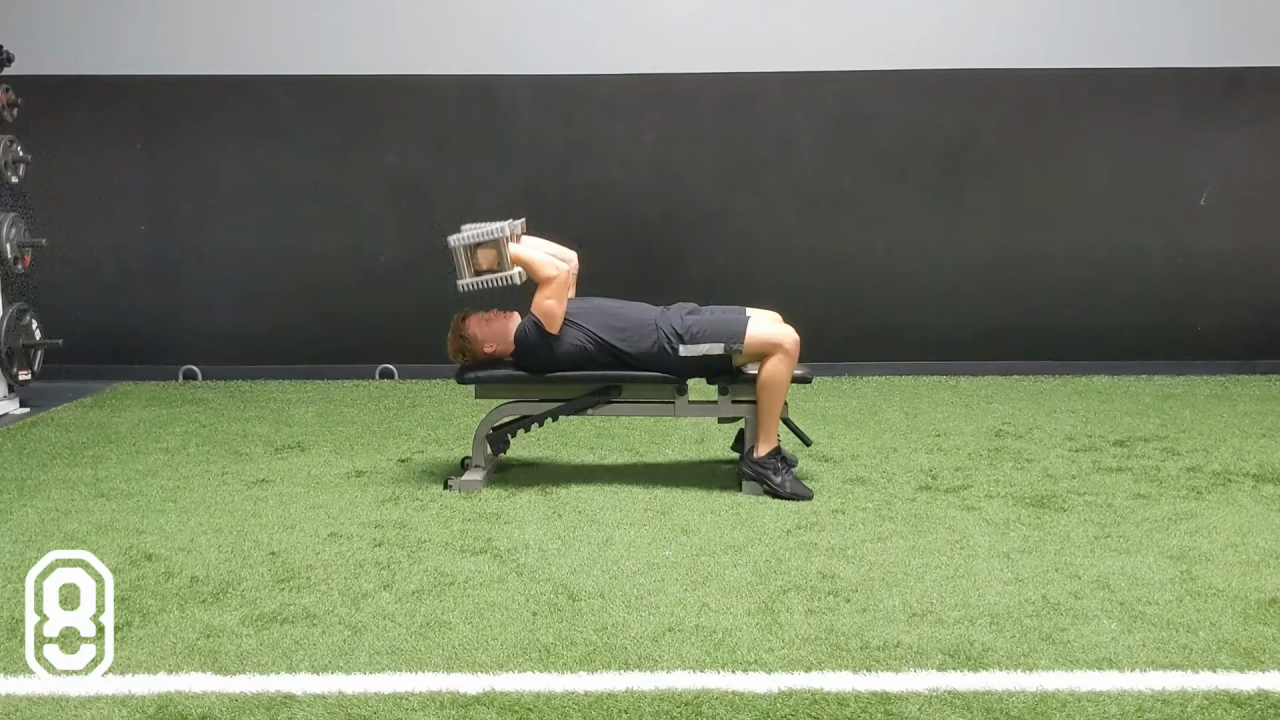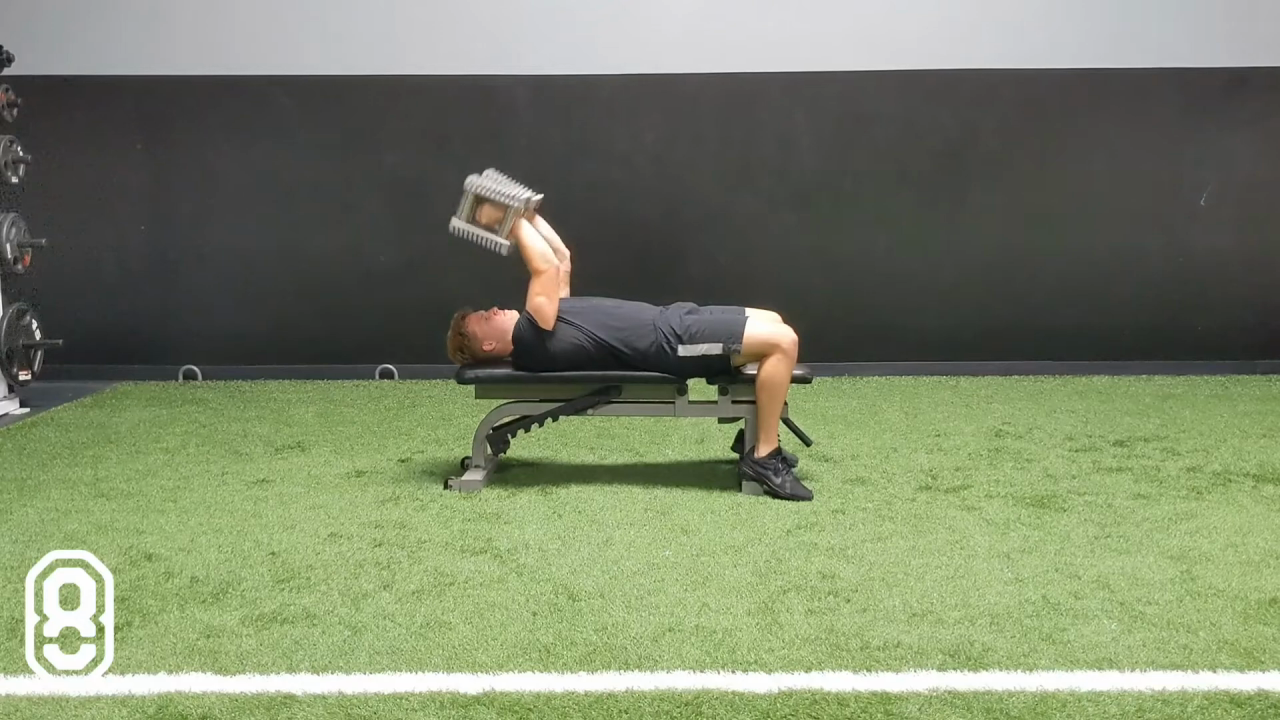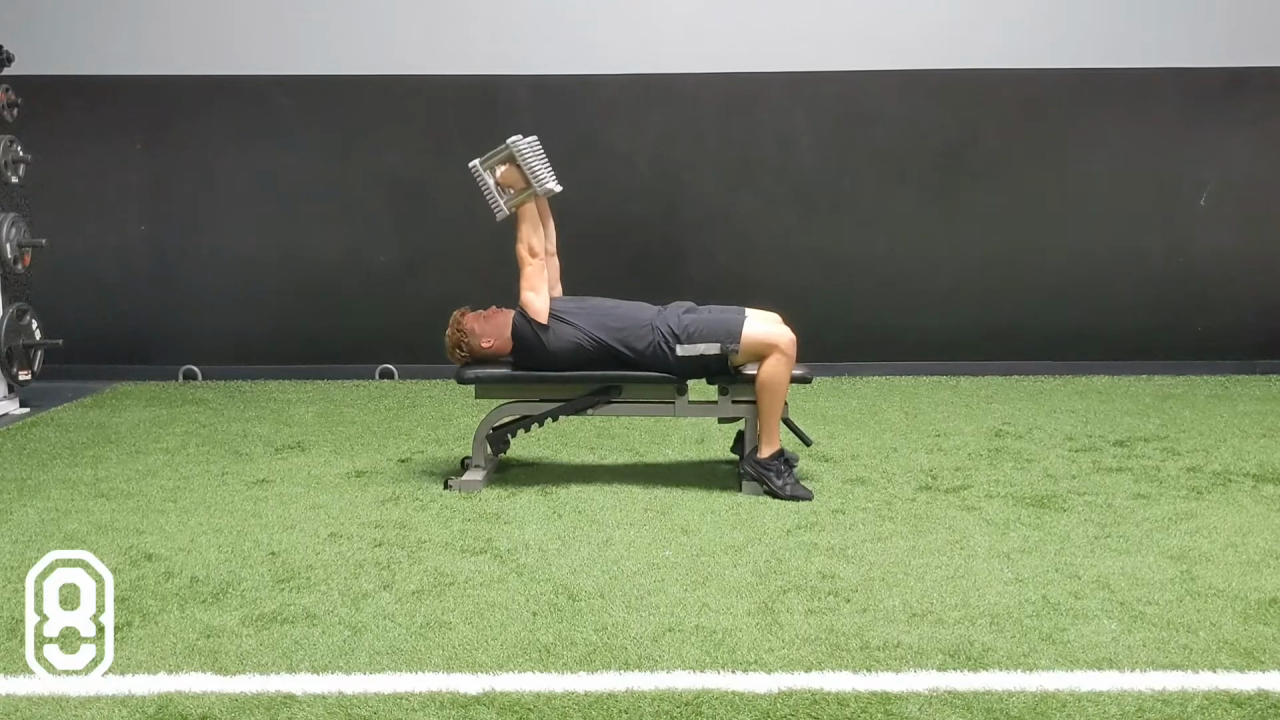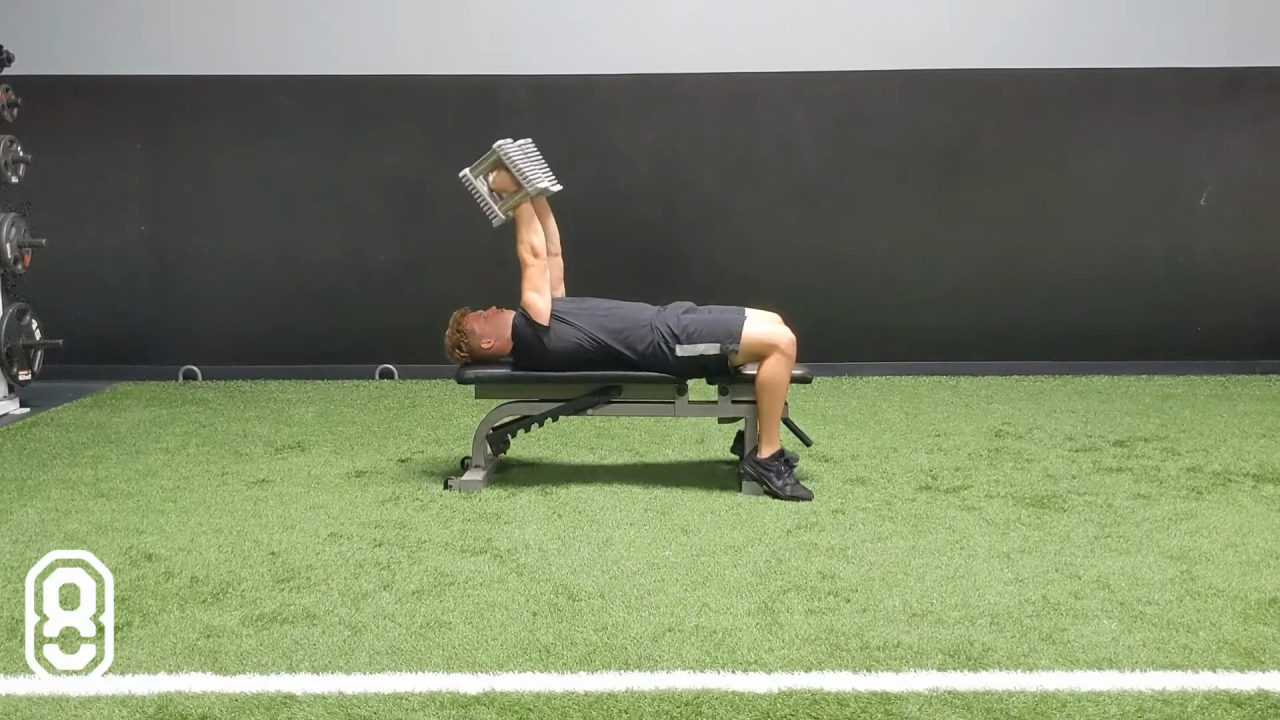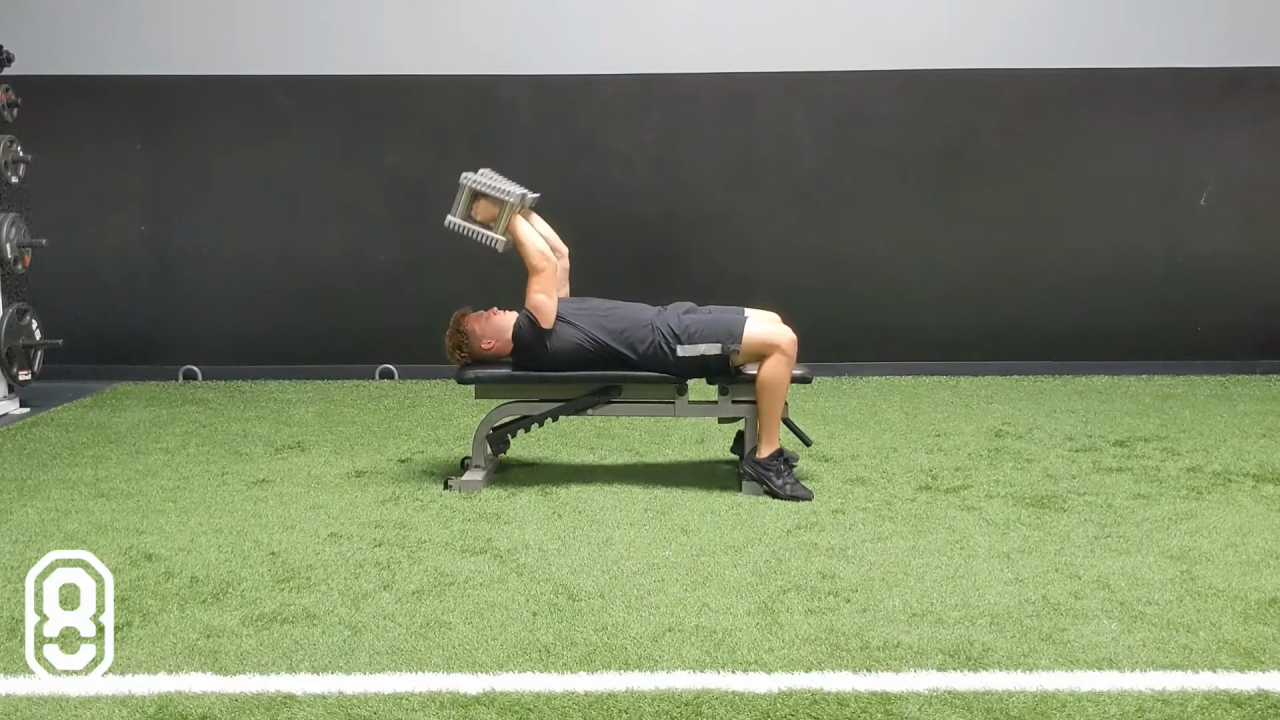
dt=0.3s
person 1, frame 1
left shoulder: (534, 331)
right shoulder: (532, 345)
left elbow: (570, 261)
right elbow: (557, 272)
left wrist: (514, 241)
right wrist: (504, 251)
left hip: (666, 322)
right hip: (669, 342)
left knee: (773, 325)
right knee: (784, 341)
left ankle: (762, 442)
right ankle: (763, 458)
person 1, frame 2
left shoulder: (539, 325)
right shoulder: (530, 342)
left elbow: (562, 260)
right elbow: (548, 266)
left wrist: (522, 213)
right wrist: (510, 218)
right hip: (668, 342)
left knee: (772, 324)
right knee: (782, 341)
left ankle: (763, 440)
right ankle: (764, 457)
person 1, frame 3
left shoulder: (538, 320)
right shoulder: (530, 339)
left elbow: (548, 256)
right elbow: (532, 258)
left wrist: (535, 191)
right wrist: (521, 189)
left hip: (666, 322)
right hip: (667, 342)
left knee: (773, 326)
right knee: (781, 342)
left ankle: (764, 436)
right ankle: (766, 458)
person 1, frame 4
left shoulder: (534, 324)
right shoulder: (530, 340)
left elbow: (552, 257)
right elbow: (534, 258)
left wrist: (533, 194)
right wrist: (516, 192)
left hip: (666, 320)
right hip: (666, 342)
left knee: (772, 324)
right knee: (780, 343)
left ankle: (763, 435)
right ankle: (766, 457)
person 1, frame 5
left shoulder: (537, 323)
right shoulder: (531, 342)
left elbow: (560, 257)
right elbow: (544, 265)
left wrist: (519, 210)
right wrist: (503, 213)
left hip: (665, 321)
right hip: (666, 341)
left knee: (771, 324)
right knee: (781, 342)
left ankle: (759, 437)
right ankle: (765, 458)
